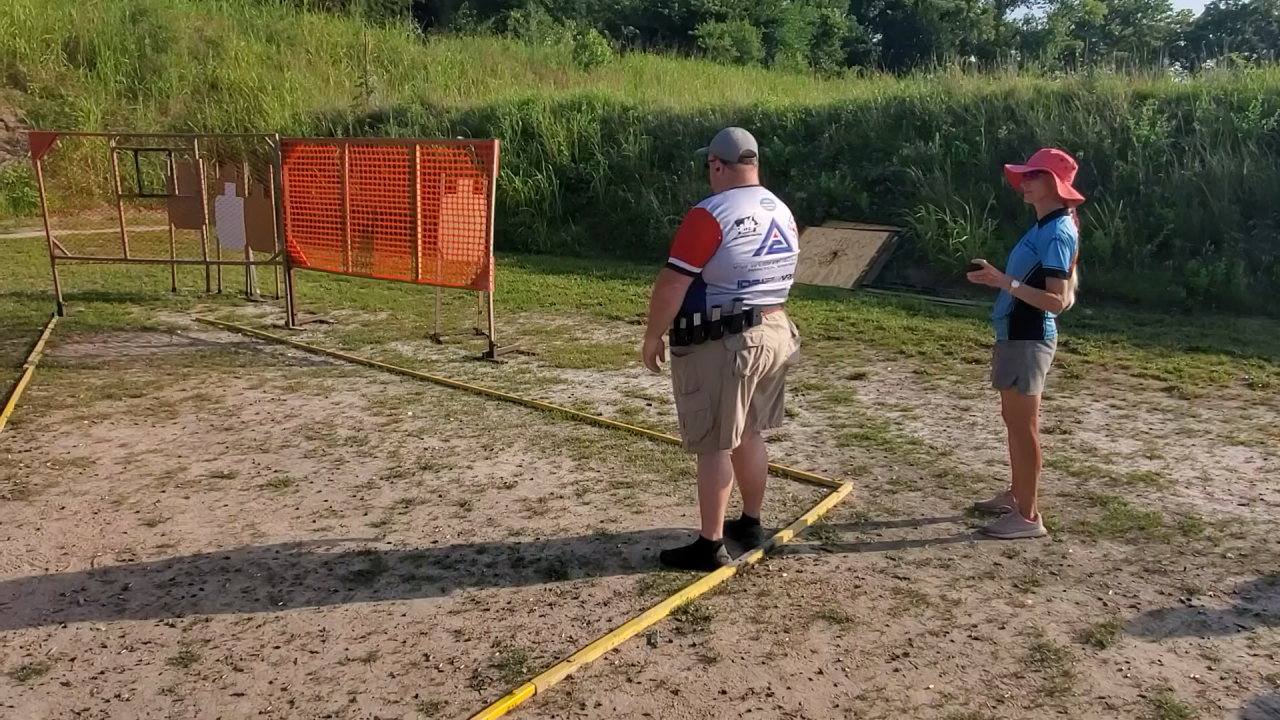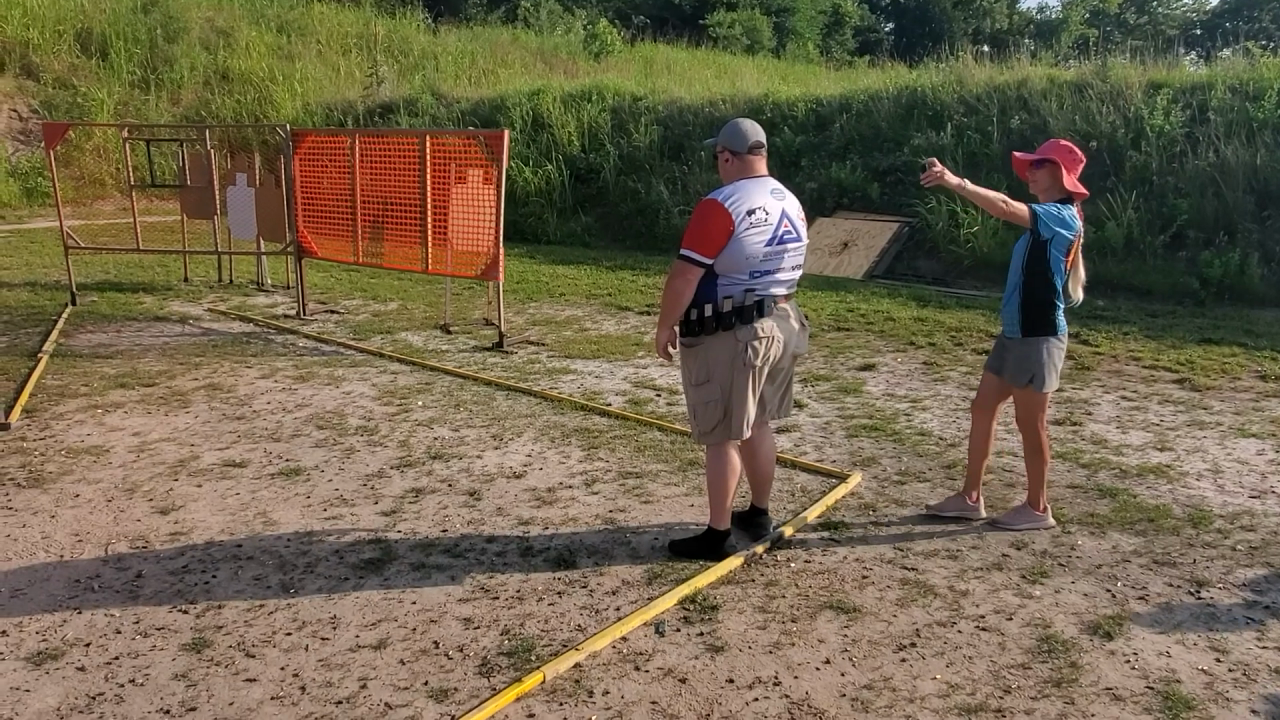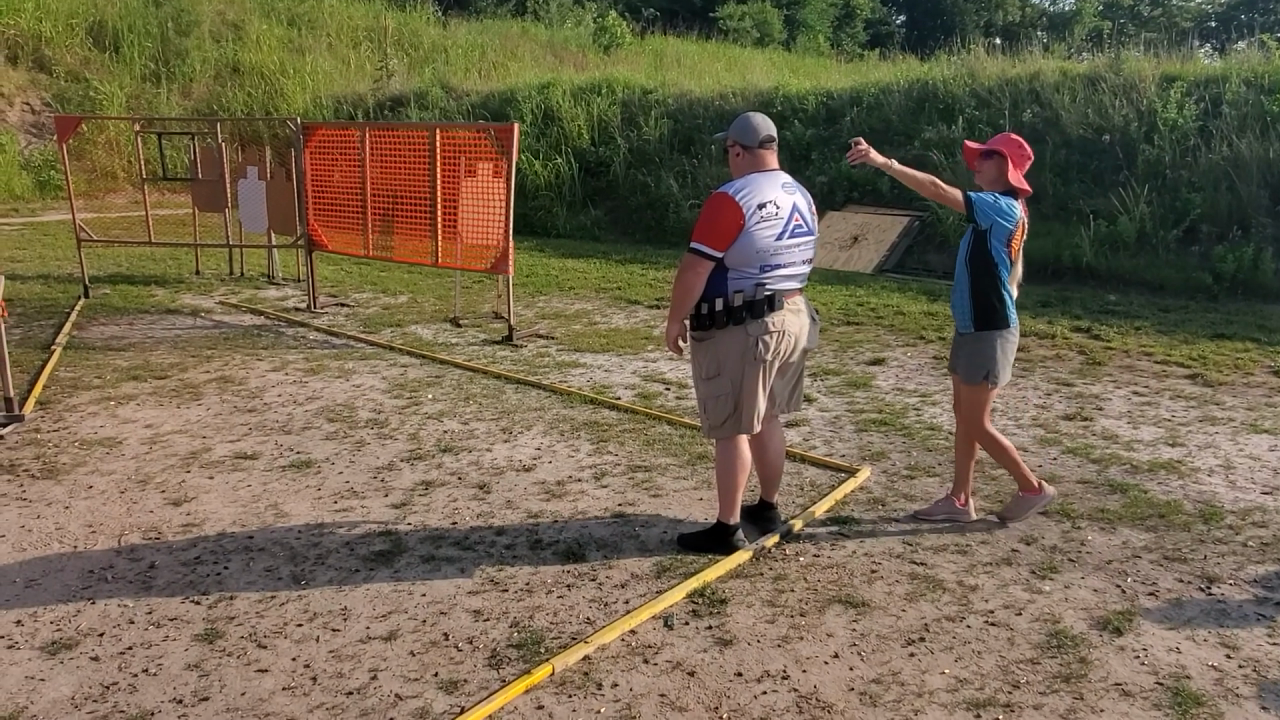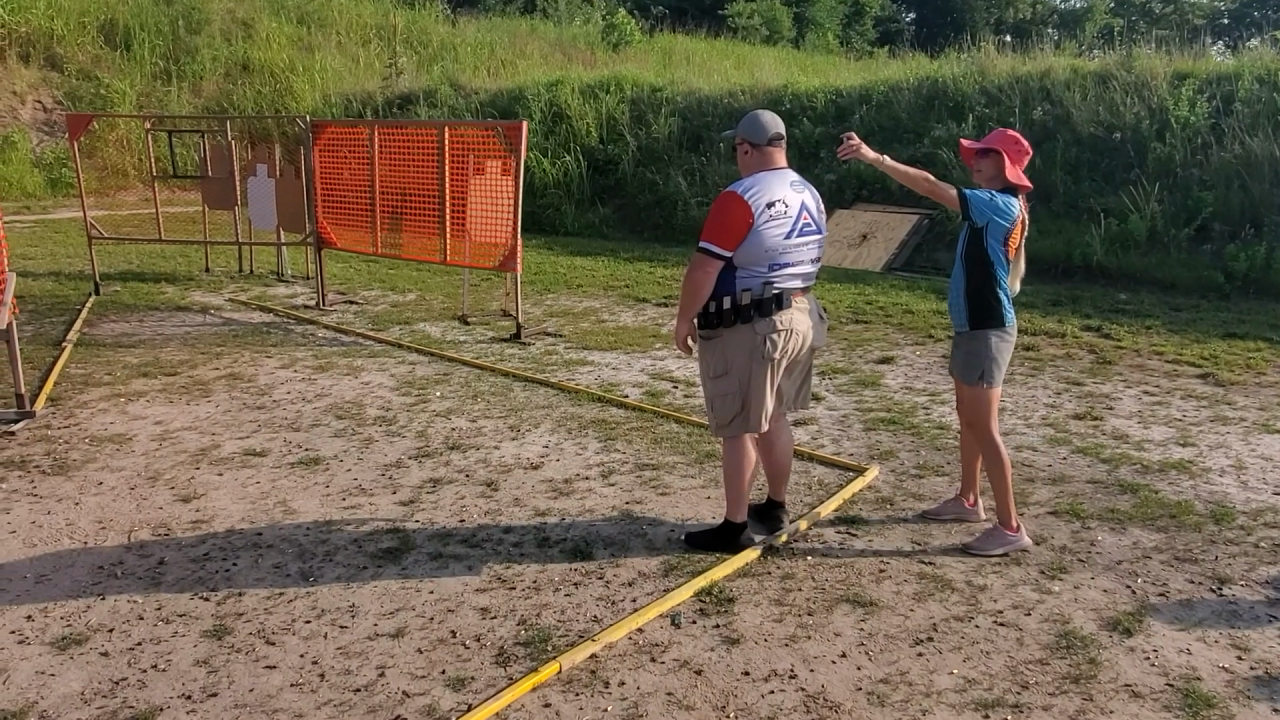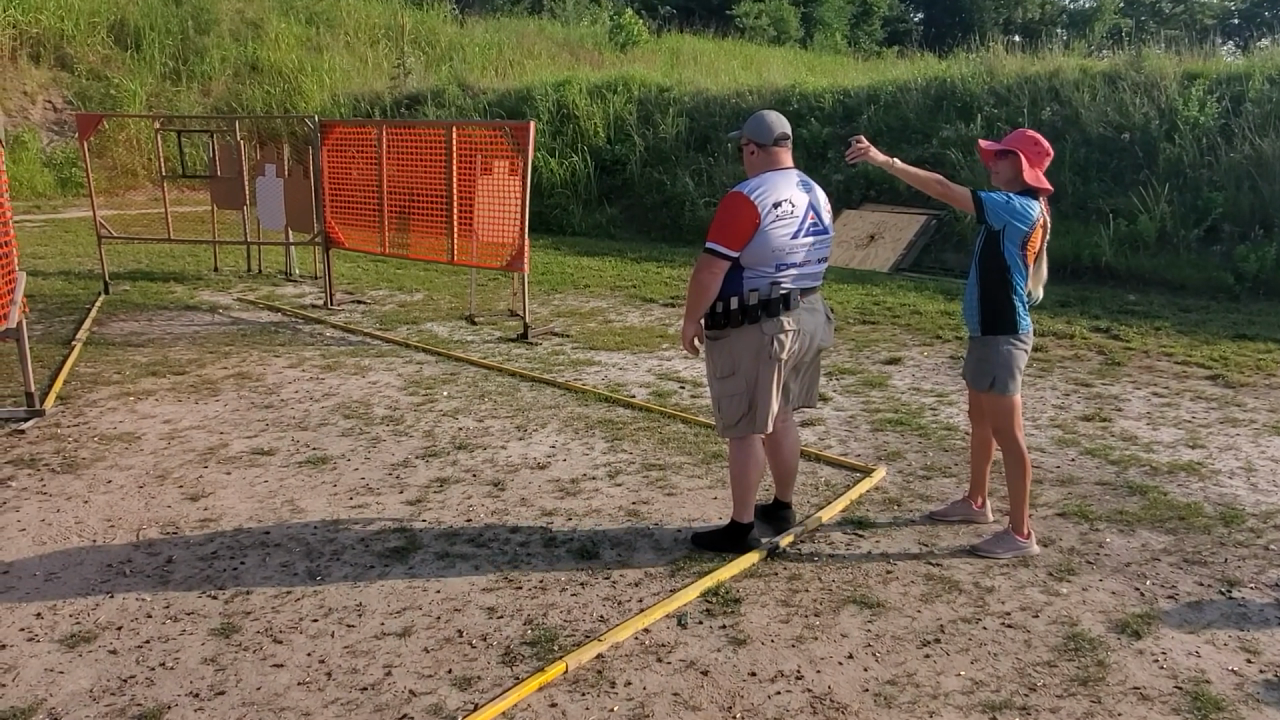
dt=0.7s
person 1, frame 1
left shoulder: (710, 215)
right shoulder: (783, 214)
left elbow: (672, 284)
left wrist: (653, 336)
left hip: (720, 344)
right hip: (775, 333)
left knee: (714, 445)
right knee: (749, 434)
left ankle: (710, 545)
right ankle: (751, 523)
person 1, frame 2
left shoulder: (721, 205)
right shoulder: (791, 204)
left elbow: (685, 275)
left wrist: (665, 326)
left hip: (729, 334)
right hip: (780, 325)
left knee: (722, 435)
right knee: (757, 424)
left ankle: (718, 534)
right ankle: (759, 514)
person 1, frame 3
left shoulder: (731, 199)
right shoulder: (802, 197)
left elbow: (695, 268)
left wrist: (676, 320)
left hip: (740, 328)
right hip: (793, 317)
left knee: (732, 429)
right knee: (767, 418)
left ankle: (727, 529)
right ankle: (767, 508)
person 1, frame 4
left shoulder: (740, 198)
right shoulder: (810, 195)
left elbow: (704, 267)
left wrist: (684, 319)
left hip: (747, 327)
right hip: (800, 317)
left knee: (739, 428)
right knee: (774, 417)
left ankle: (734, 527)
right ankle: (775, 507)
person 1, frame 5
left shoulder: (747, 198)
right shoulder: (816, 195)
left elbow: (711, 268)
left wrist: (691, 321)
left hip: (754, 327)
right hip: (808, 317)
left knee: (746, 429)
right knee: (780, 418)
left ankle: (741, 528)
right ankle: (782, 507)
person 2, frame 1
left shoulder: (1059, 232)
right shoulder: (1042, 227)
left elbow: (1057, 300)
left wrist: (1004, 282)
right wrist: (996, 276)
left hip: (1029, 341)
right hip: (1015, 336)
left knee: (1024, 427)
right knee: (1014, 422)
left ankle: (1028, 516)
right ankle: (1015, 494)
person 2, frame 2
left shoulder: (1062, 217)
right shoulder: (1045, 220)
left elbow: (1006, 208)
left wrist: (954, 182)
left hip: (1039, 338)
right hip: (1015, 333)
left knee: (1030, 424)
right knee: (982, 410)
left ankle: (1037, 508)
right ankle: (970, 496)
person 2, frame 3
left shoulder: (1004, 208)
right shoulder: (994, 210)
left elbow: (938, 191)
left wrist: (883, 163)
left hip: (990, 332)
right hip: (971, 328)
left knee: (977, 423)
right knee: (964, 416)
left ankle: (1032, 487)
right ankle: (960, 499)
person 2, frame 4
left shoulder: (1001, 204)
right shoulder: (993, 206)
left elbow: (931, 187)
left wrist: (874, 158)
left hip: (988, 330)
right hip: (972, 326)
left knee: (984, 428)
right knee: (968, 418)
left ankle: (1010, 527)
right ankle: (968, 500)
person 2, frame 5
left shoulder: (1019, 208)
right shoulder: (1015, 208)
left elbow: (944, 190)
left wrist: (885, 161)
left hip: (1003, 335)
right hip: (988, 331)
left knee: (1007, 432)
right knee: (980, 420)
left ankle: (1021, 532)
right ankle: (975, 502)
